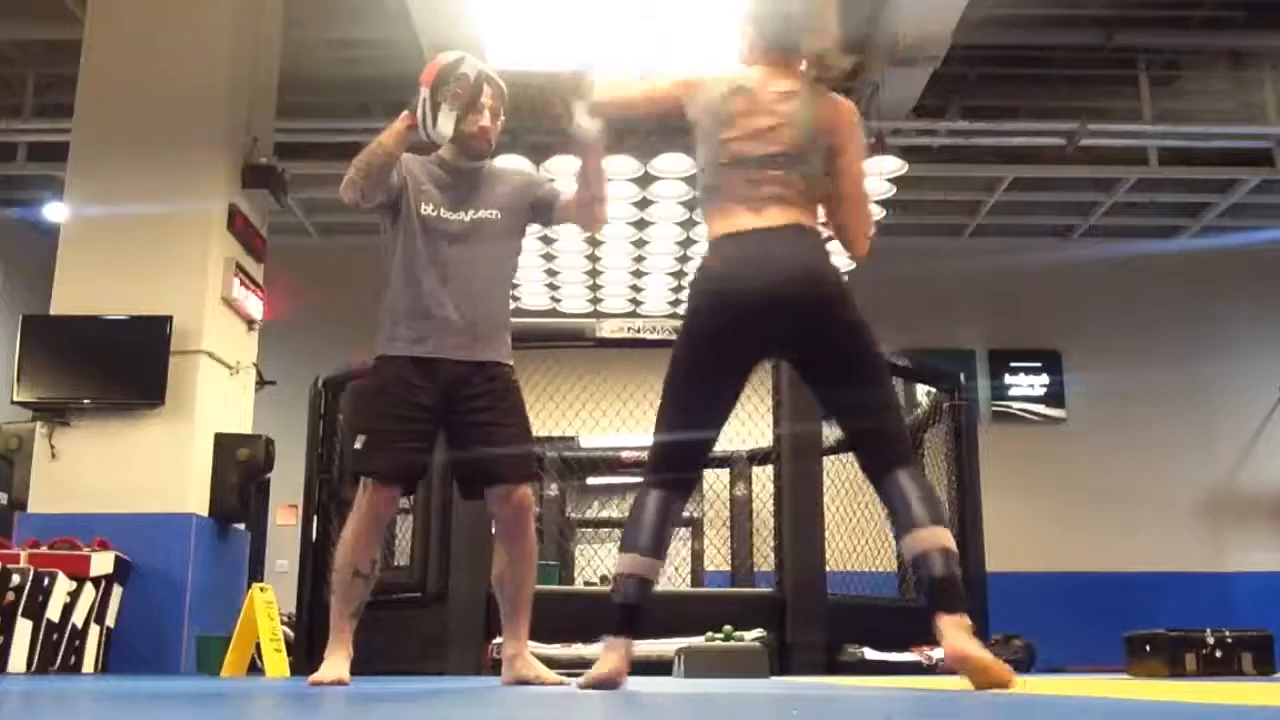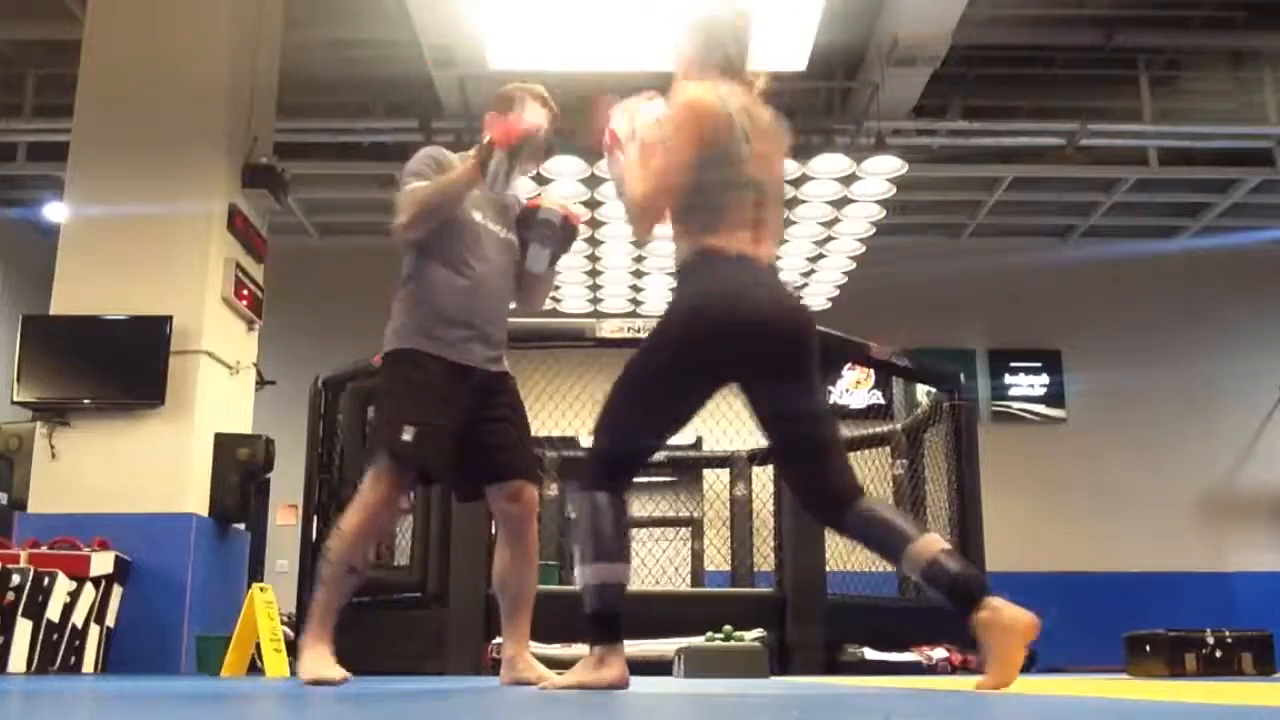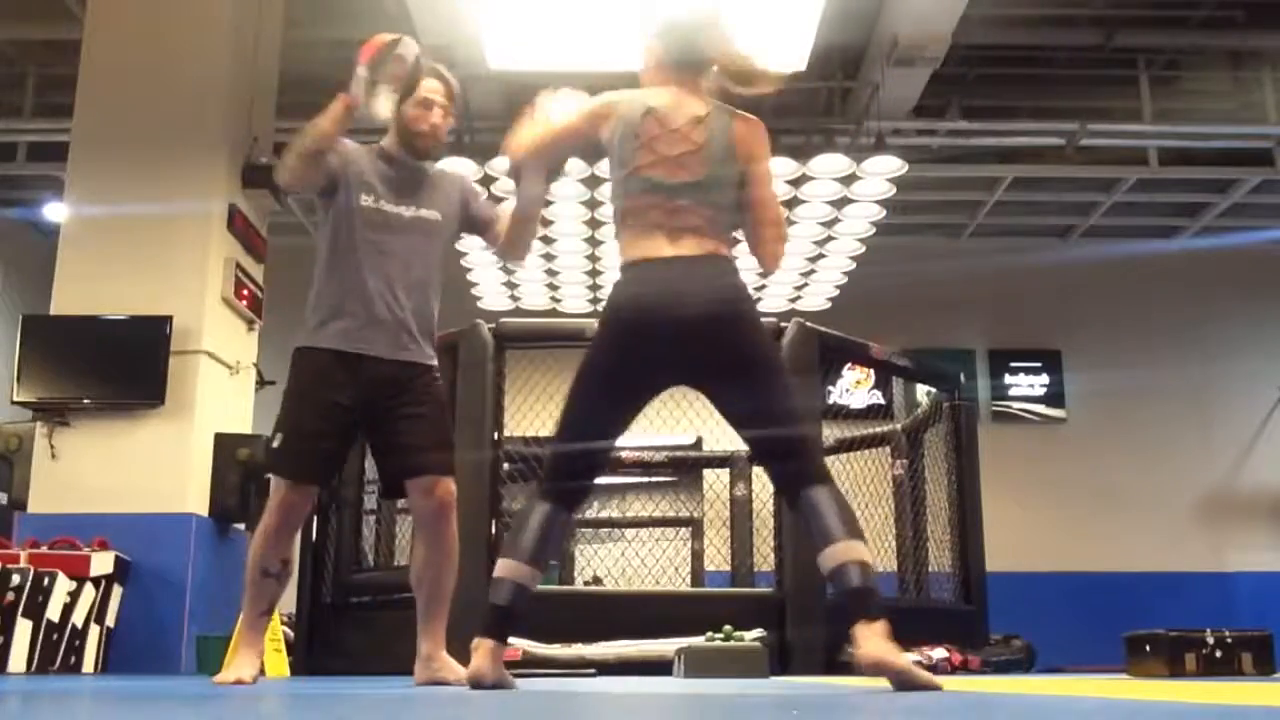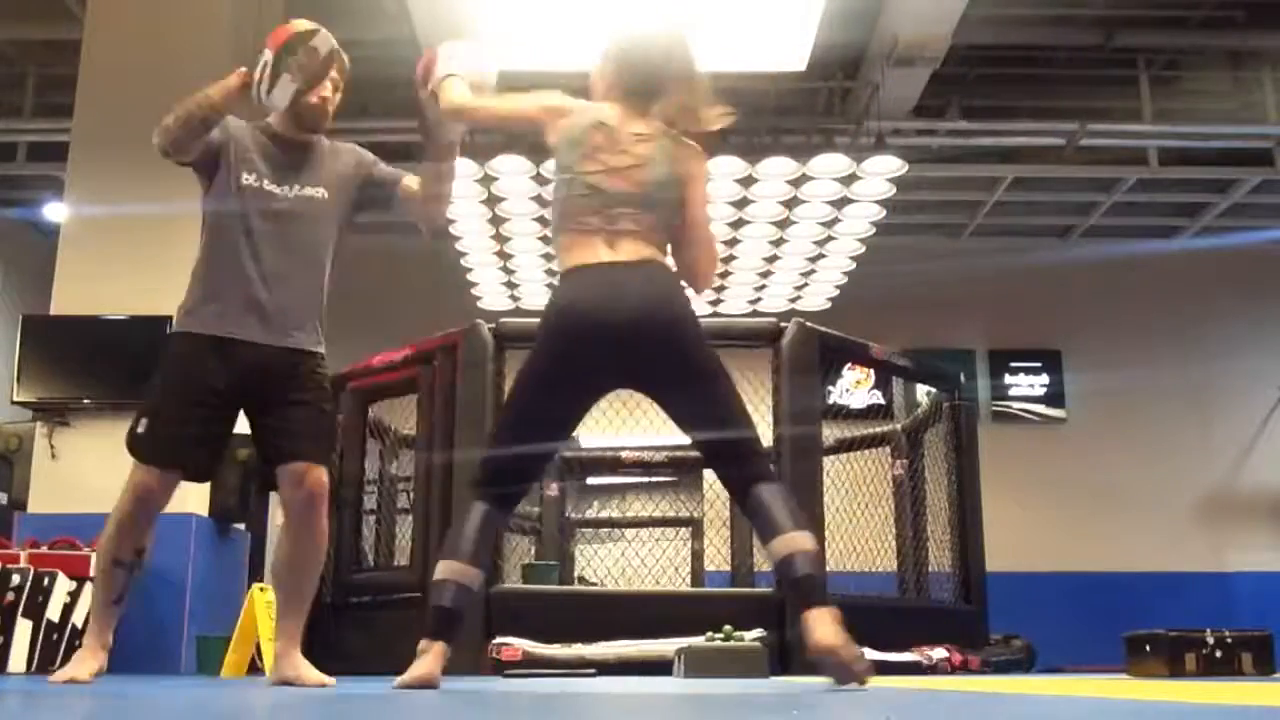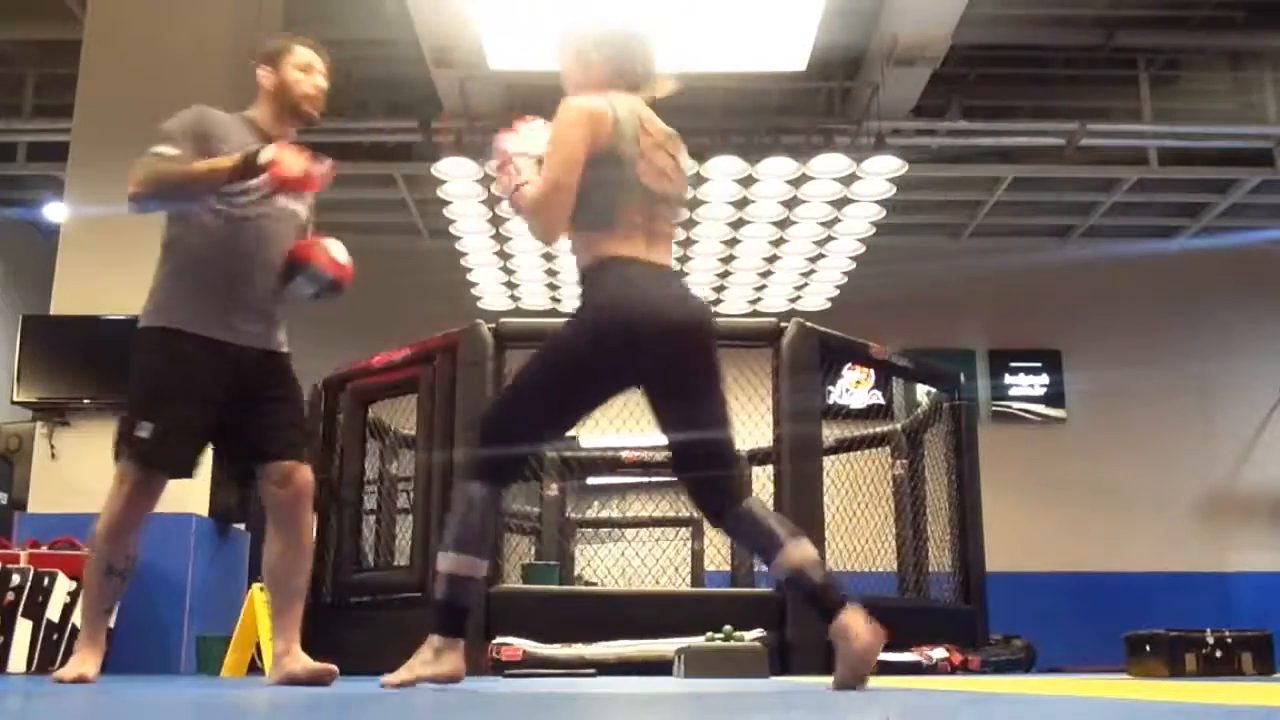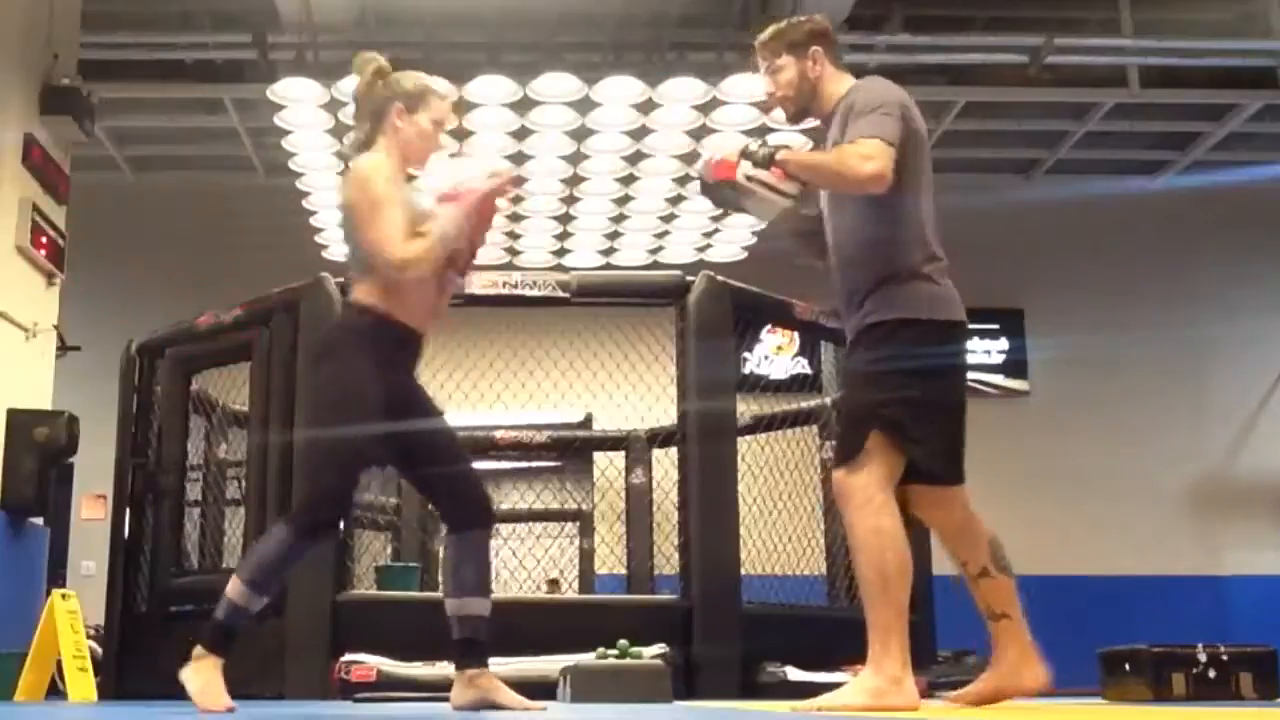
dt=0.5s
person 1, frame 1
left shoulder: (707, 89)
right shoulder: (837, 110)
left elbow: (605, 100)
right elbow: (857, 239)
left wrist: (630, 82)
left hip: (727, 287)
right hip: (810, 284)
left knee: (670, 471)
right knee: (892, 457)
left ankle: (618, 646)
right ankle: (954, 625)
person 1, frame 2
left shoulder: (694, 104)
right shoulder: (766, 125)
left elbow: (641, 215)
left wrist: (633, 149)
left hip: (710, 314)
right hip: (775, 314)
left knee: (602, 469)
right knee: (833, 498)
left ankle: (602, 656)
right ankle: (982, 611)
person 1, frame 3
left shoulder: (617, 108)
right shoulder: (743, 130)
left elbow: (519, 153)
right elbow: (771, 252)
left wrist: (549, 108)
left hip: (637, 313)
right hip: (720, 308)
left knee: (559, 483)
right knee: (804, 474)
left ankle: (489, 646)
right ankle: (870, 632)
person 1, frame 4
left shoulder: (568, 114)
right shoulder: (683, 153)
left elbow: (458, 105)
right elbow: (702, 272)
left wrist: (450, 70)
left hip: (582, 317)
right hip: (661, 314)
left knee: (499, 481)
right knee: (751, 472)
left ankle: (435, 647)
right ankle: (818, 617)
person 1, frame 5
left shoulder: (586, 111)
right shoulder: (665, 136)
left elbow: (547, 221)
left wrist: (519, 178)
right wrist: (538, 164)
left hip: (619, 314)
right hip: (680, 316)
left knee: (493, 456)
right knee: (724, 494)
left ankle: (446, 643)
right ankle: (845, 619)
person 1, frame 6
left shoulder: (874, 97)
right shoulder: (839, 130)
left elbow: (871, 174)
right elbow: (843, 237)
left wrist: (779, 157)
left hip: (907, 322)
right hip: (894, 328)
left knee: (860, 479)
right knee: (939, 499)
left ankle: (889, 674)
right ankle: (1018, 658)
person 2, frame 1
left shoulder: (516, 187)
right shoulder: (408, 171)
left elbow: (593, 216)
right elbow: (354, 190)
left wrist: (588, 145)
right wrist: (415, 116)
left hip: (485, 366)
right hip: (407, 360)
left knee: (515, 504)
right knee: (375, 499)
left ankle: (517, 653)
right ankle: (338, 651)
person 2, frame 2
left shoulder: (518, 207)
right shoulder: (436, 162)
left elbow: (530, 299)
right elbow: (408, 222)
left wrist: (548, 250)
right wrist: (484, 159)
left hip: (486, 368)
right hip: (423, 355)
left knee: (519, 506)
right knee: (382, 492)
left ankle: (518, 656)
right ankle: (317, 643)
person 2, frame 3
left shoulder: (452, 190)
right shoulder: (348, 160)
left elbow: (514, 245)
right elbow: (291, 176)
left wrist: (535, 185)
right wrist: (351, 101)
left hip: (410, 365)
right hip: (331, 354)
left knee: (437, 499)
right knee: (289, 499)
left ankle: (432, 653)
right ankle: (247, 649)
person 2, frame 4
left shoulder: (350, 165)
right shoulder: (232, 136)
left elbow: (431, 206)
right elbow: (168, 141)
left wrist: (441, 130)
right wrist: (250, 76)
left hip: (294, 353)
right hip: (210, 338)
left knee: (309, 488)
right knee: (147, 486)
left ankle: (288, 652)
right ankle: (95, 643)
person 2, frame 5
left shoulder: (297, 174)
right shoulder: (206, 125)
right elbow: (143, 189)
right wrist: (247, 163)
left hip: (260, 350)
right hip: (186, 337)
left knee: (294, 487)
right knee: (139, 486)
left ankle: (287, 651)
right ankle: (90, 644)
person 2, frame 6
left shoulder: (398, 195)
right shoulder: (371, 171)
left elbow: (429, 295)
right elbow: (400, 269)
left wrist: (462, 242)
right wrist: (459, 212)
left hip: (392, 372)
right hip: (358, 359)
left knee: (471, 509)
right knee: (316, 514)
left ankle: (472, 676)
right ankle: (207, 655)
